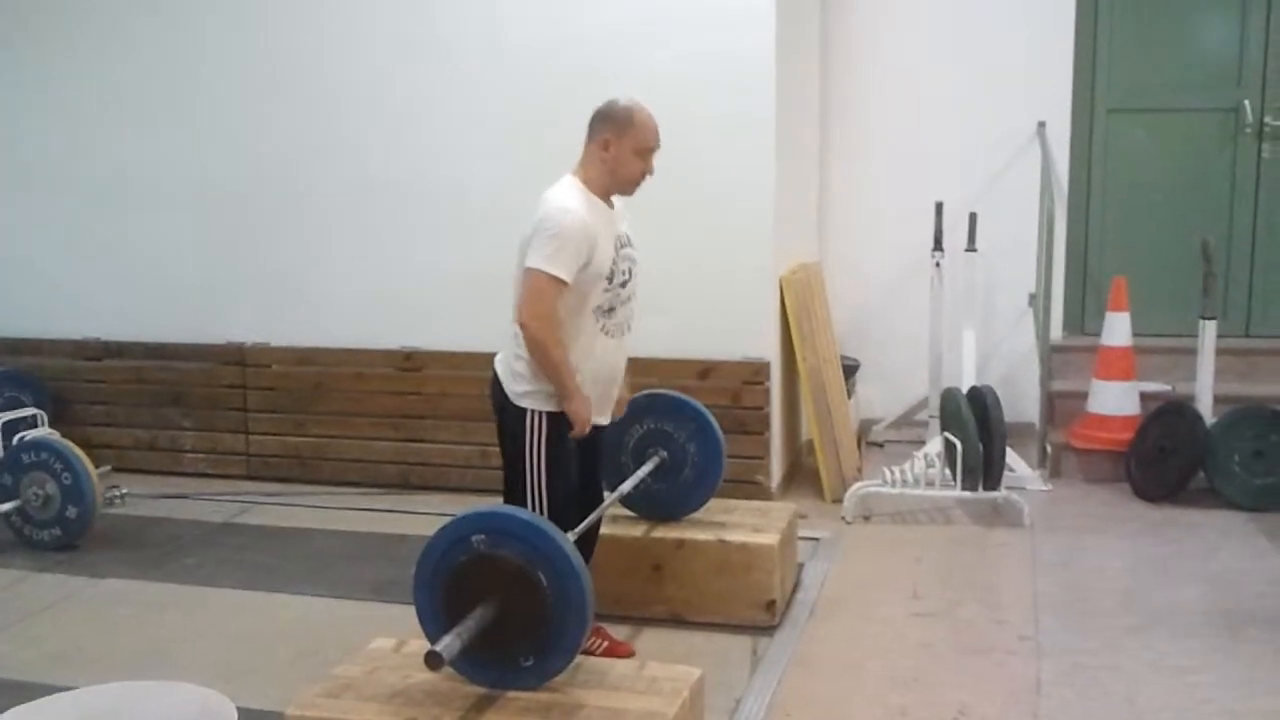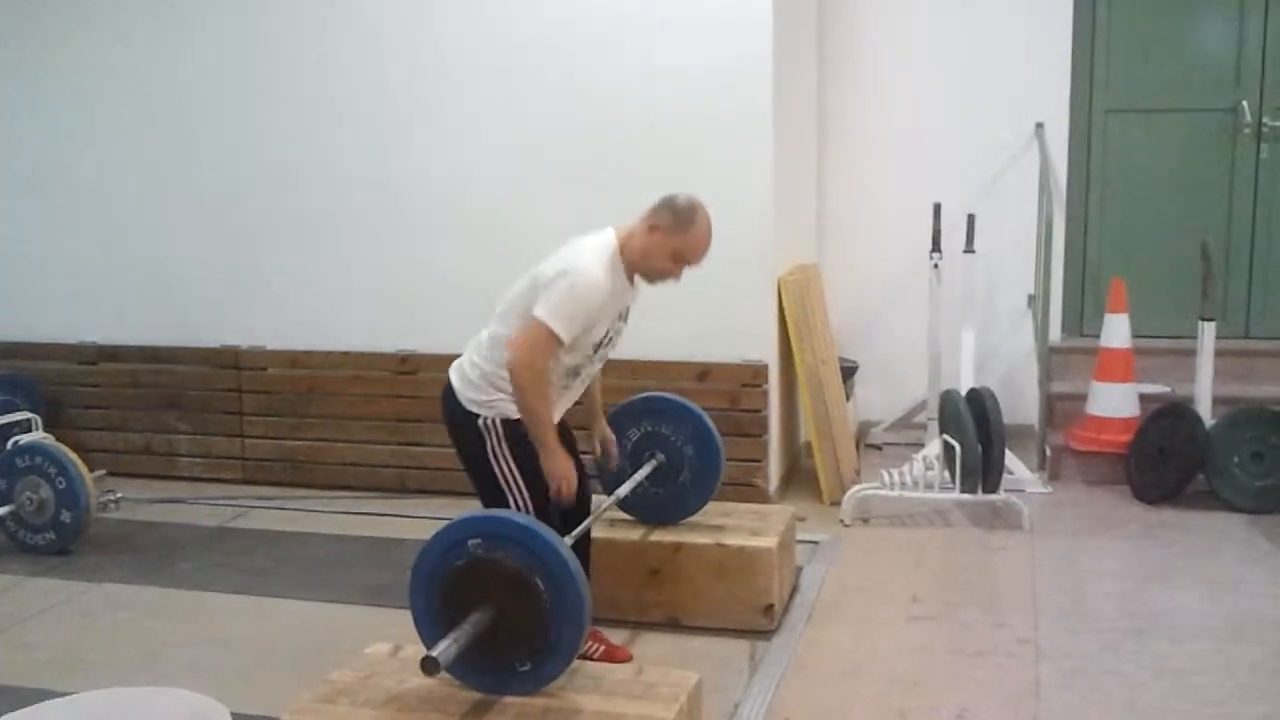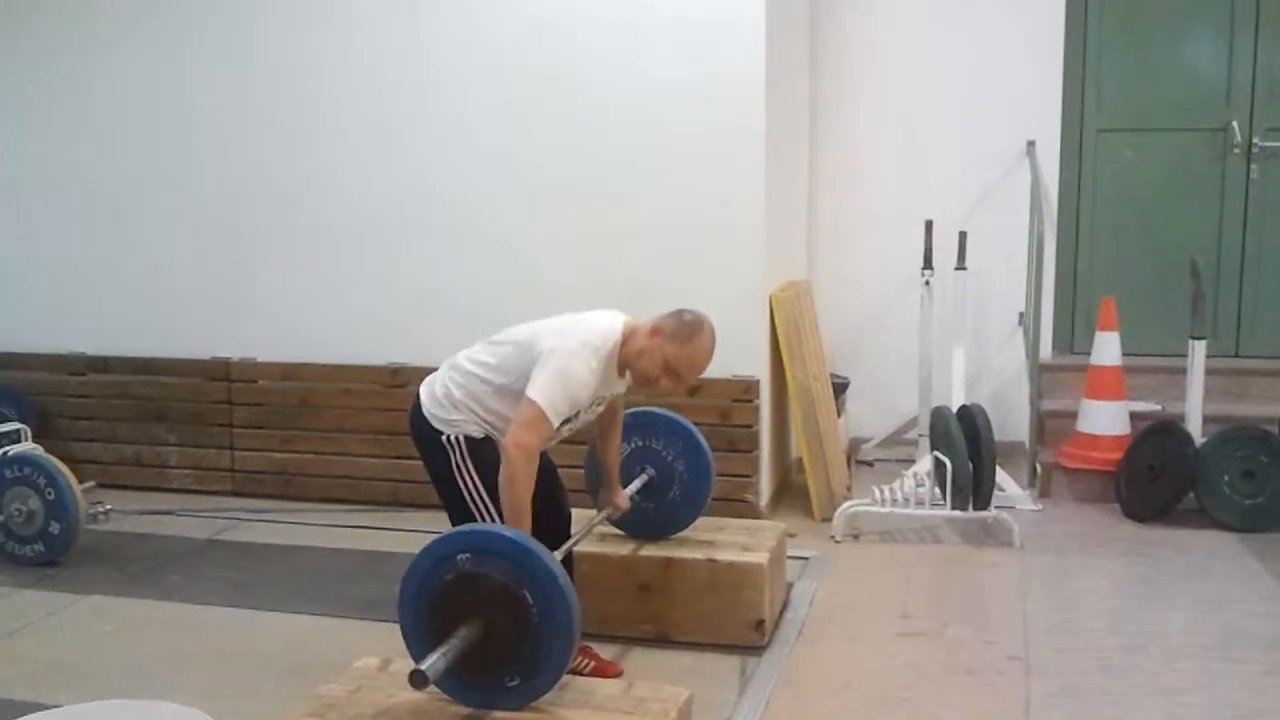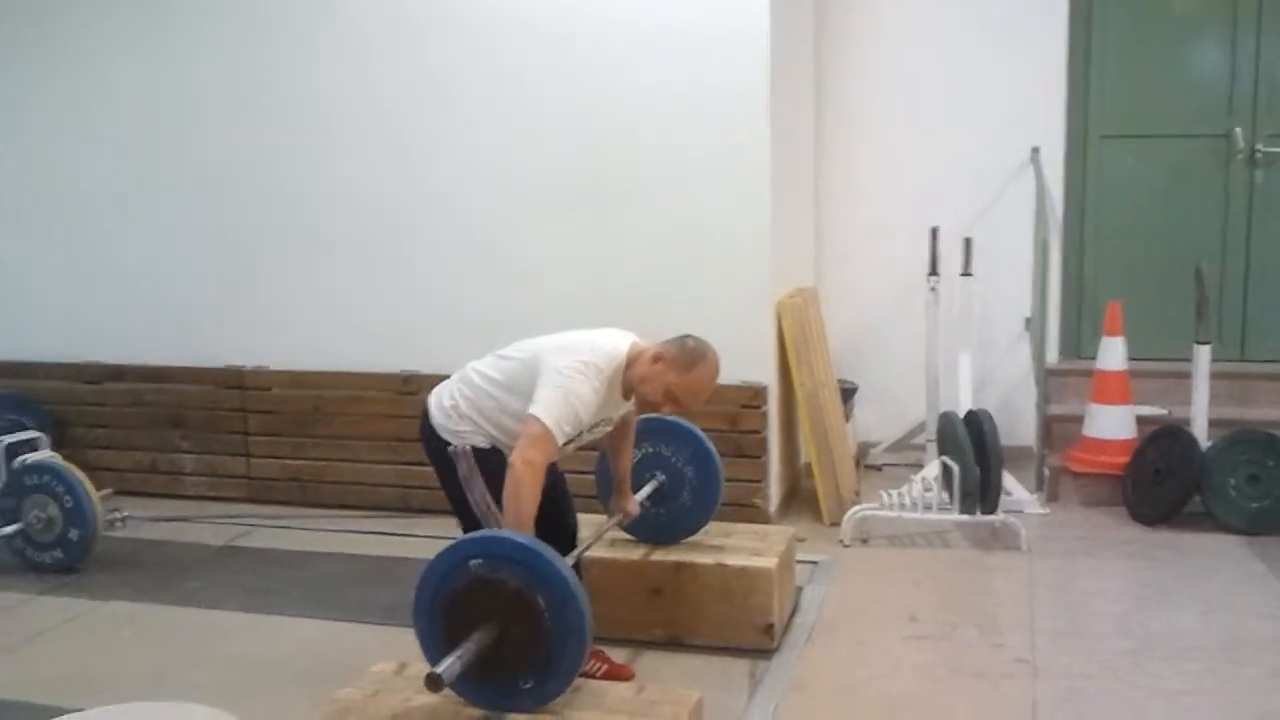
dt=0.5s
person 1, frame 1
left shoulder: (606, 211)
right shoulder: (567, 215)
right elbow: (533, 318)
left wrist: (617, 376)
right wrist: (572, 397)
left hip: (581, 399)
right hip: (538, 400)
left knee: (583, 517)
person 1, frame 2
left shoulder: (621, 272)
right shoulder: (588, 275)
right elbow: (522, 361)
left wrist: (597, 419)
right wrist: (550, 451)
left hip: (530, 406)
right hip: (486, 404)
left knee: (574, 511)
person 1, frame 3
left shoulder: (624, 346)
right shoulder: (581, 355)
left elbow: (609, 410)
right elbow: (519, 448)
left wrist: (611, 485)
left hip: (503, 420)
right hip: (451, 419)
left knee: (554, 523)
person 1, frame 4
left shoulder: (633, 363)
right shoulder: (583, 374)
left elbow: (620, 420)
right elbow: (525, 464)
left wrist: (623, 492)
left hip: (509, 428)
right hip: (460, 428)
left knee: (560, 531)
